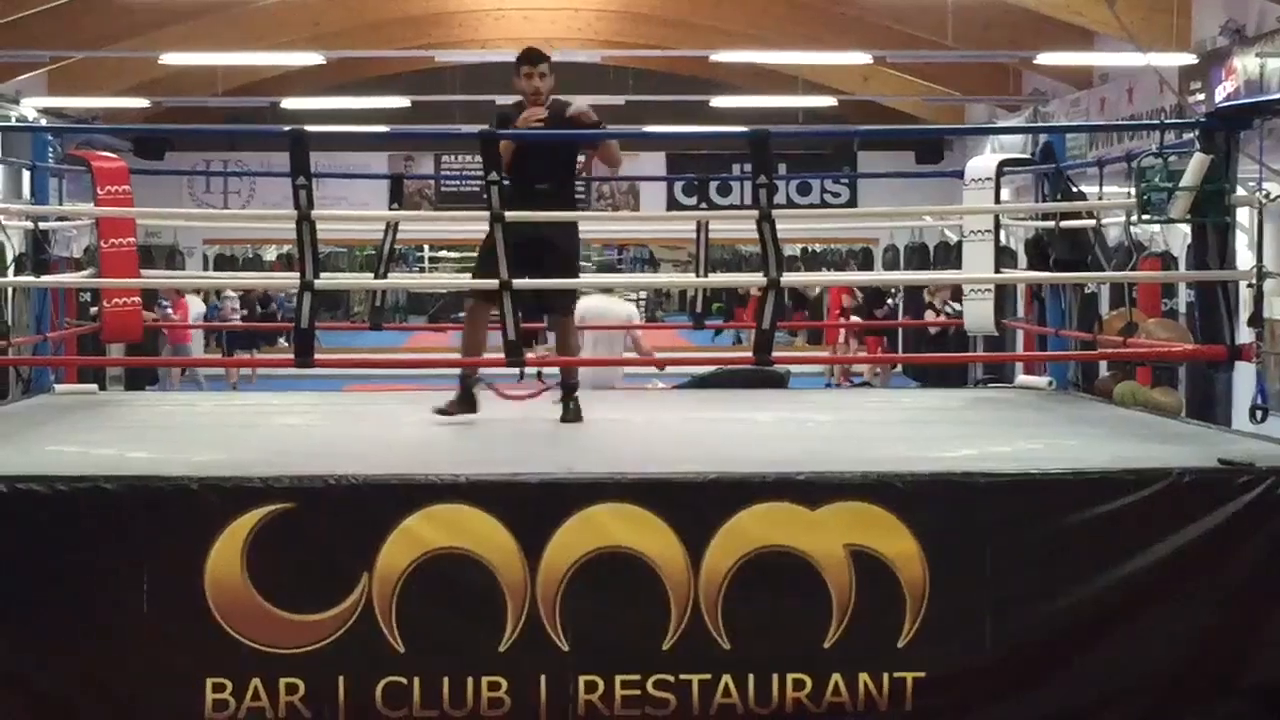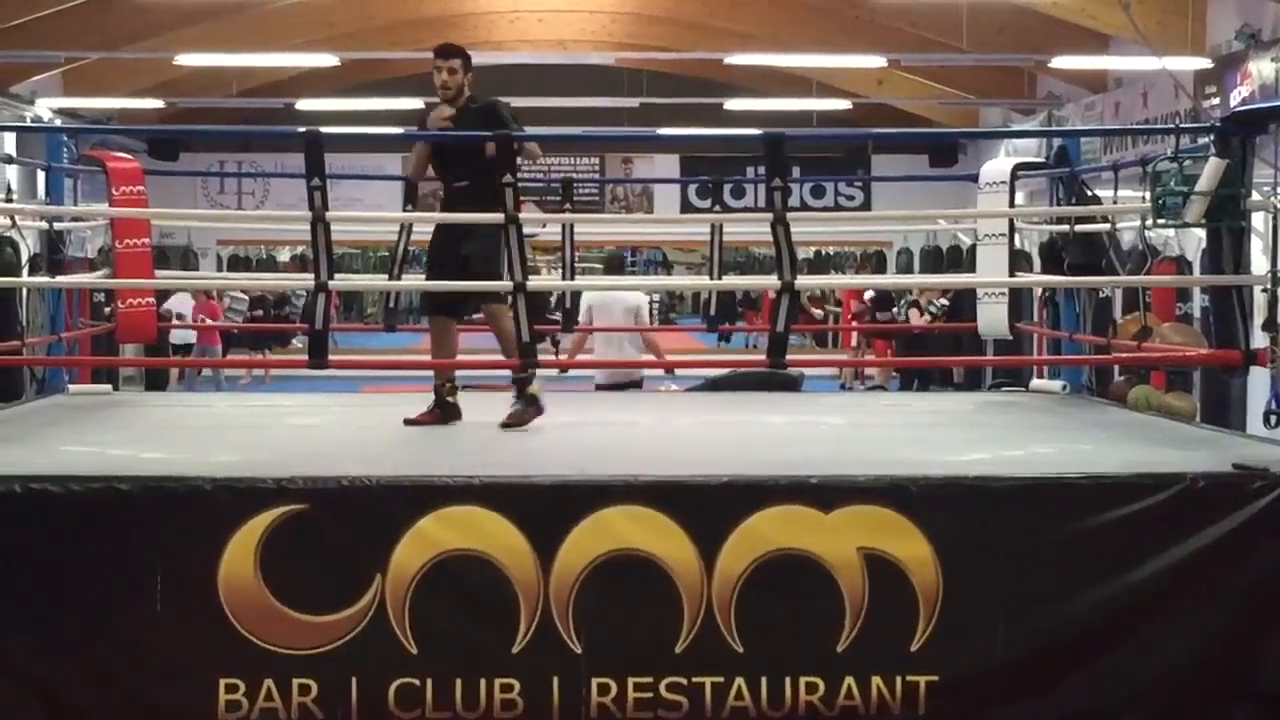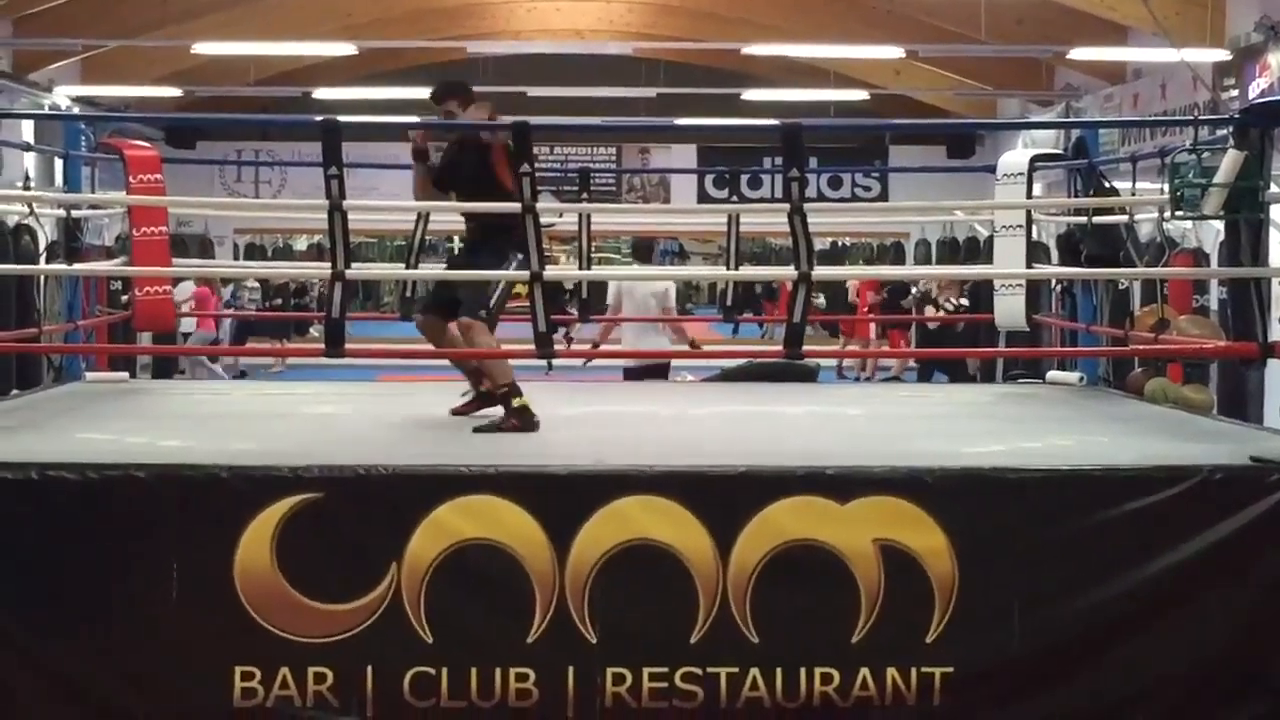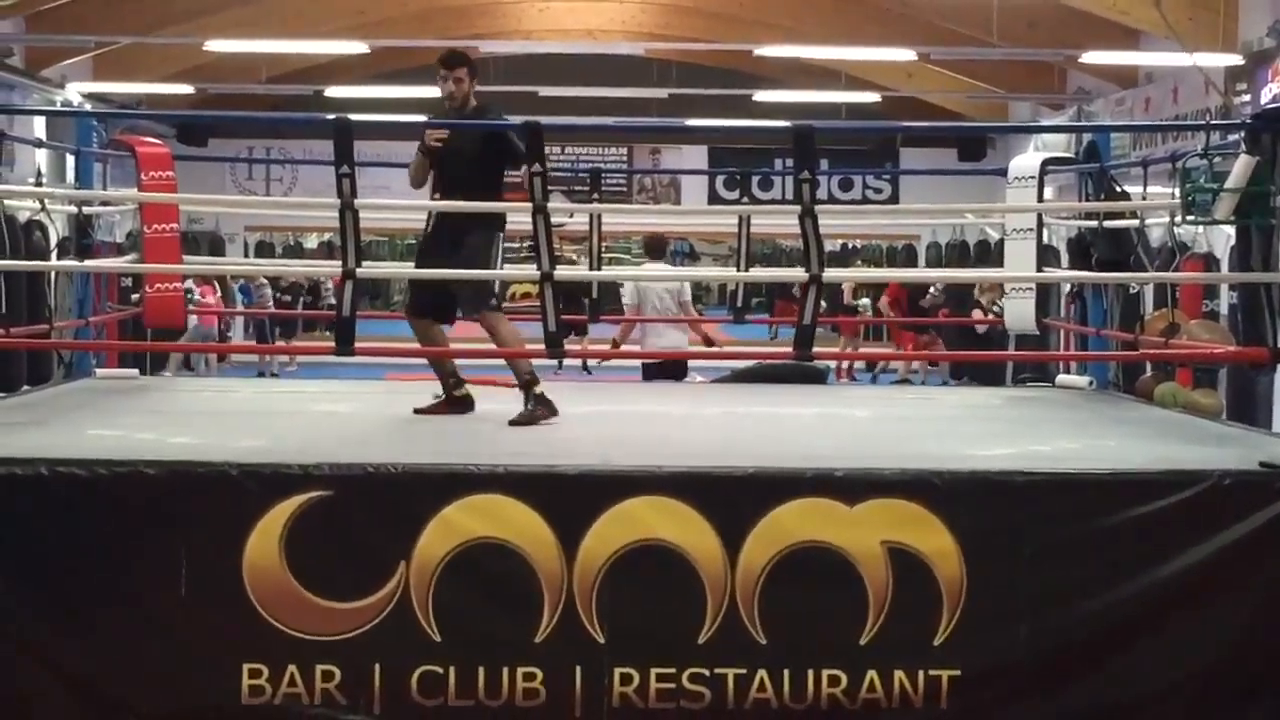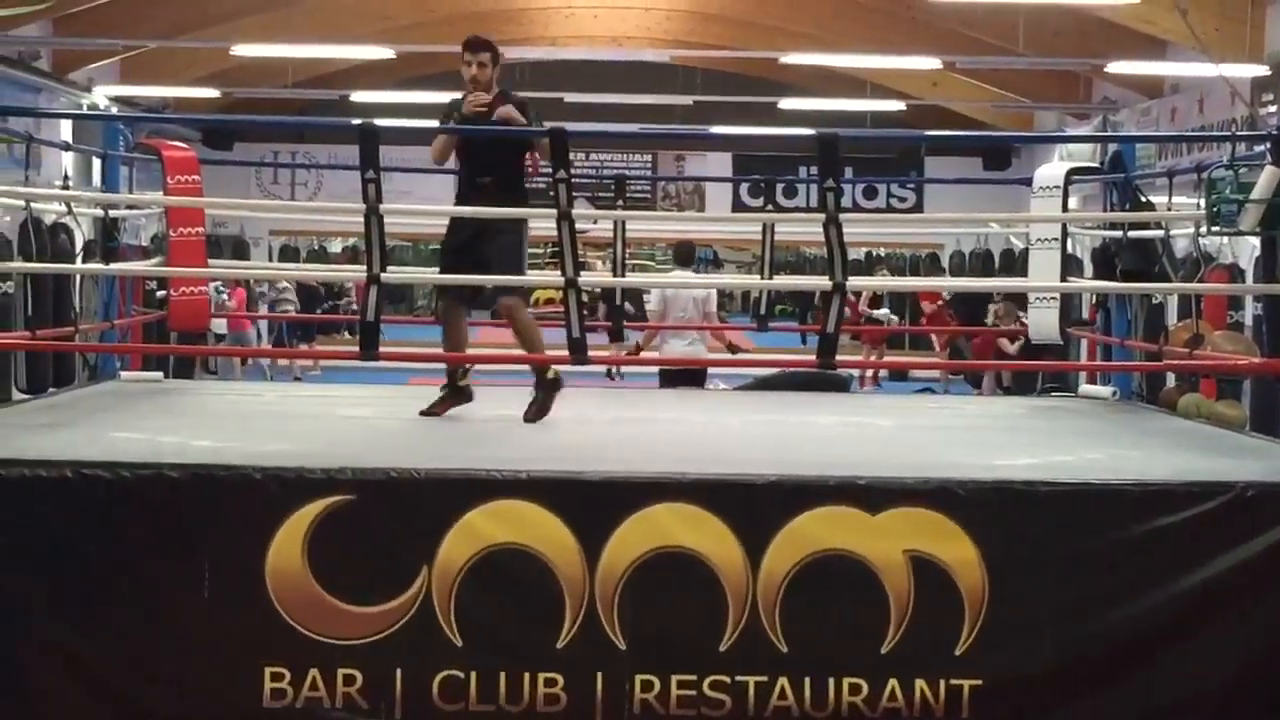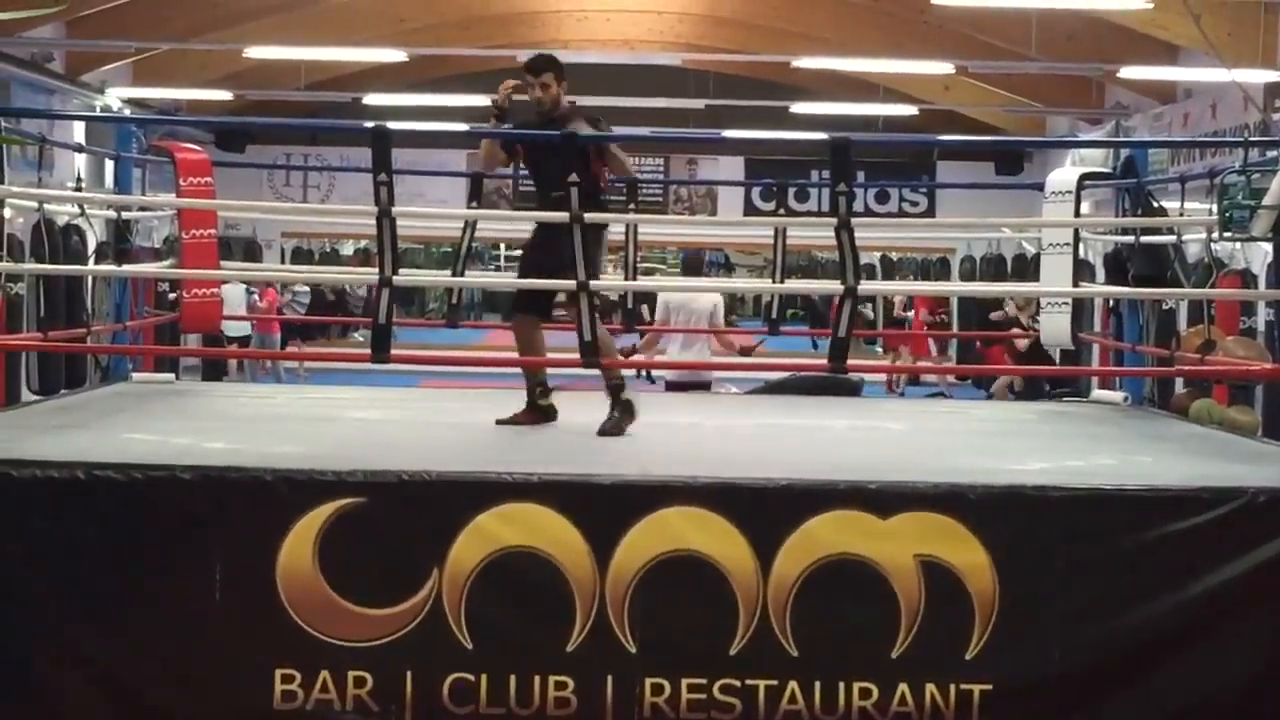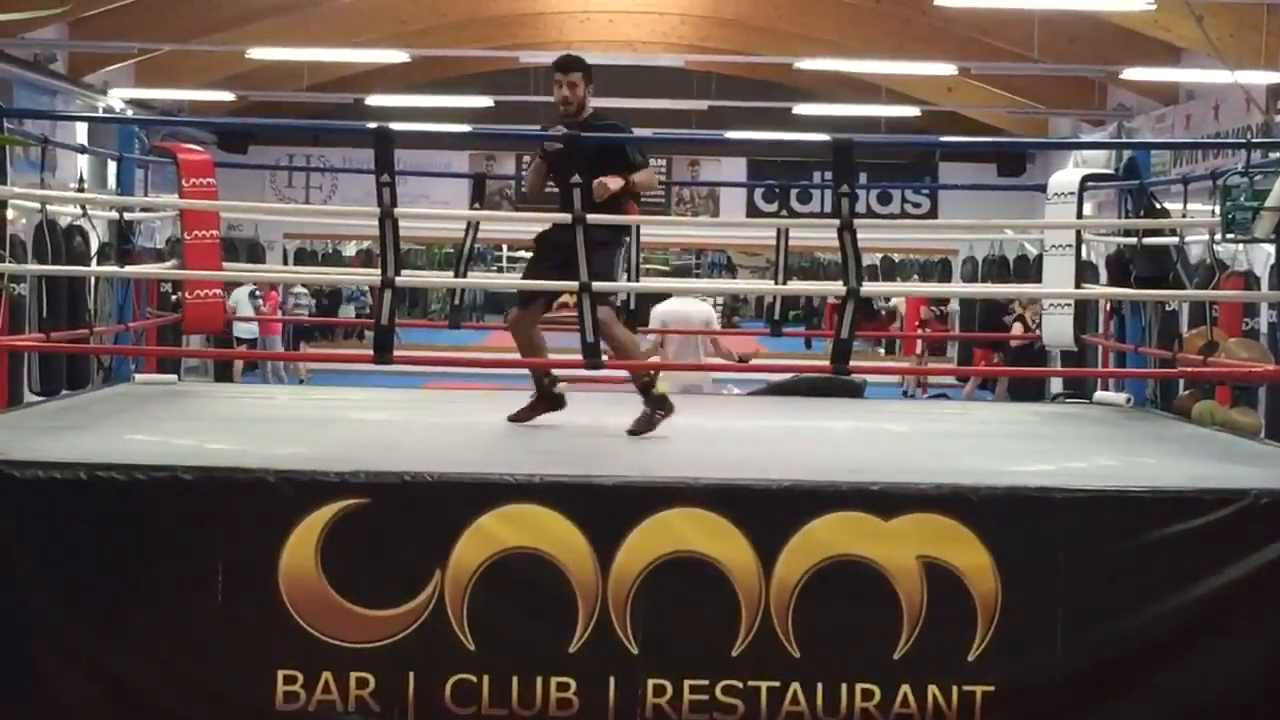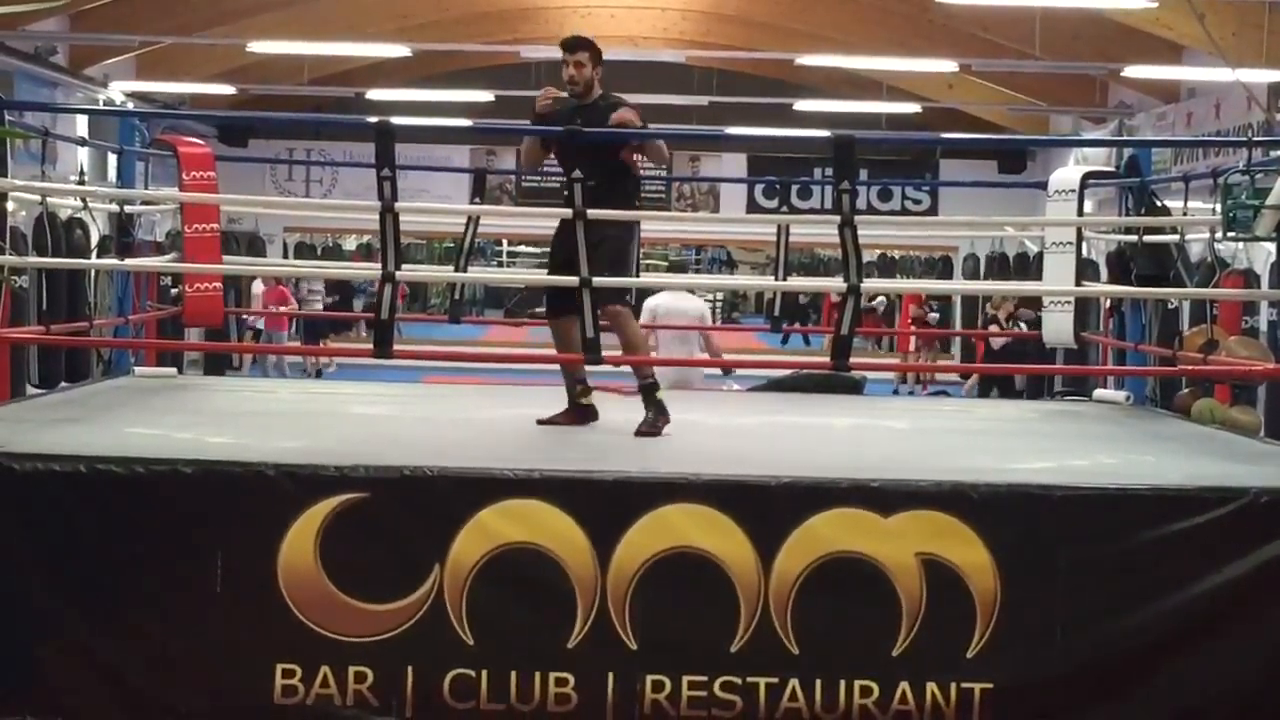
dt=0.5s
person 1, frame 1
left shoulder: (571, 118)
right shoulder: (507, 118)
left elbow: (614, 161)
left wrist: (594, 124)
right wrist: (516, 132)
left hip: (557, 224)
right hip: (514, 221)
left knee: (561, 317)
right knee: (479, 302)
left ankle: (569, 395)
right ankle: (467, 391)
person 1, frame 2
left shoulder: (489, 111)
right shoulder: (434, 120)
left elbow: (533, 153)
right elbow: (414, 174)
right wrist: (429, 133)
left hip: (489, 219)
right hip: (452, 222)
left knee: (493, 306)
right knee: (439, 315)
left ankle: (526, 392)
right ankle: (445, 401)
person 1, frame 3
left shoulder: (486, 139)
right shoulder: (453, 151)
right elbow: (425, 196)
left wrist: (489, 122)
right wrist: (420, 154)
left hip: (505, 246)
right hip: (476, 245)
left knee: (469, 322)
right knee: (429, 320)
left ankle: (518, 407)
right ankle: (484, 387)
person 1, frame 4
left shoulder: (492, 124)
right shoulder: (437, 126)
left elbow: (529, 162)
right elbow: (416, 182)
right wrist: (424, 149)
left hip: (482, 229)
right hip: (444, 228)
left knee: (487, 314)
right knee: (419, 316)
left ankle: (536, 397)
right ankle: (456, 393)
person 1, frame 5
left shoulder: (514, 106)
right shoulder: (456, 108)
left elbow: (547, 152)
right elbow: (437, 156)
left wrist: (523, 126)
right wrist: (462, 115)
left hip: (507, 214)
right hip: (467, 215)
left knee: (509, 302)
right knee: (450, 305)
left ankle: (545, 379)
right ankle: (456, 384)
person 1, frame 6
left shoulder: (584, 122)
right shoulder: (527, 127)
left elbow: (627, 173)
right elbow: (488, 164)
left wrist: (595, 141)
right wrist: (498, 112)
left hip: (584, 228)
right hip: (548, 229)
left knee: (582, 311)
right knee: (523, 321)
left ankle: (620, 400)
right ankle: (539, 403)
person 1, frame 7
left shoulder: (612, 130)
right shoulder: (553, 133)
left elbow: (648, 177)
right elbow: (532, 188)
left wrist: (621, 181)
right wrist: (545, 153)
left hip: (602, 235)
right hip: (562, 232)
left knee: (600, 314)
right knee: (521, 317)
left ankle: (654, 396)
right ankle: (547, 393)
person 1, frame 8
left shoulder: (617, 109)
right shoulder: (558, 114)
left elbow: (661, 157)
right elbow: (528, 164)
left wrist: (638, 128)
right wrist: (538, 118)
left hip: (614, 222)
right hip: (575, 222)
left knee: (614, 308)
right knee: (560, 319)
left ankle: (654, 403)
right ankle: (580, 403)
